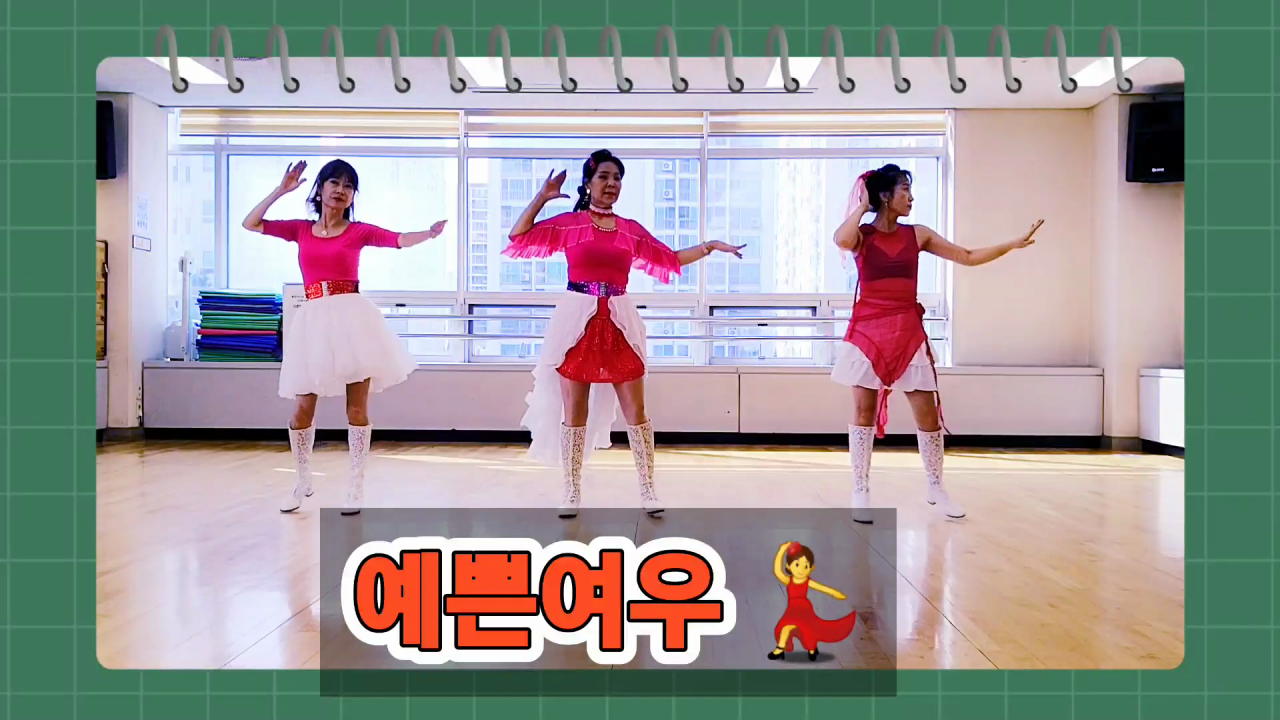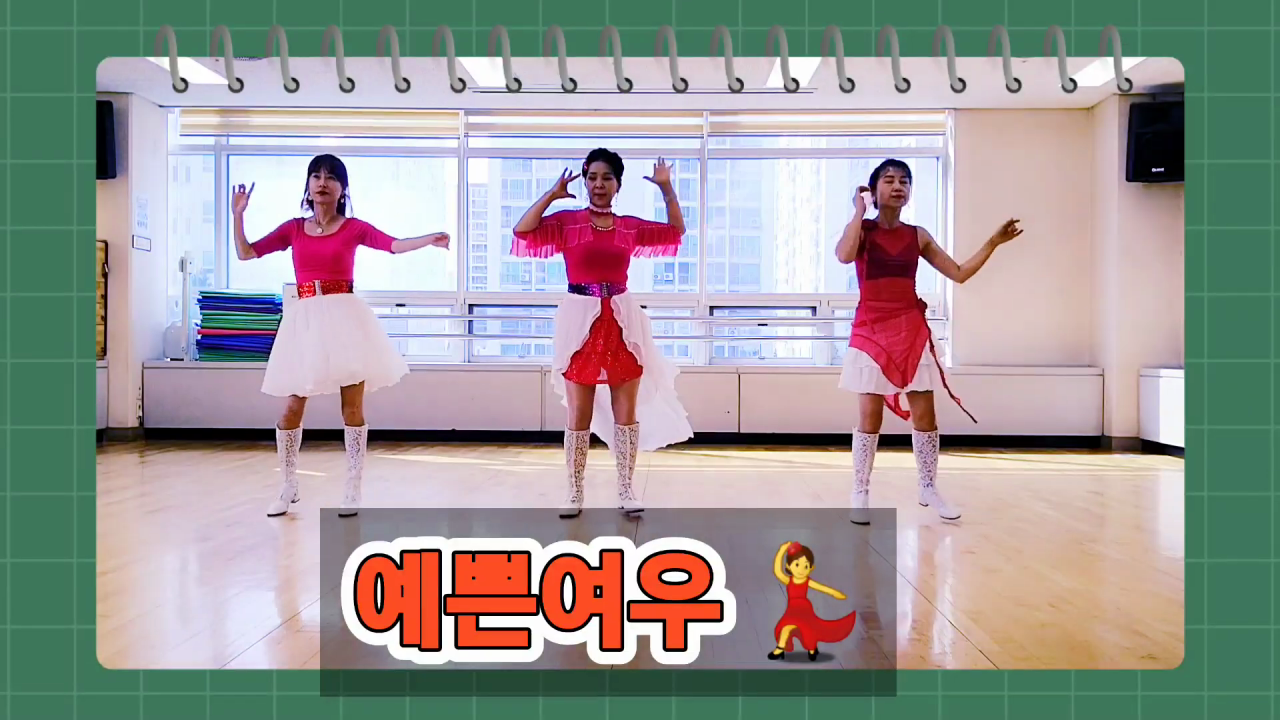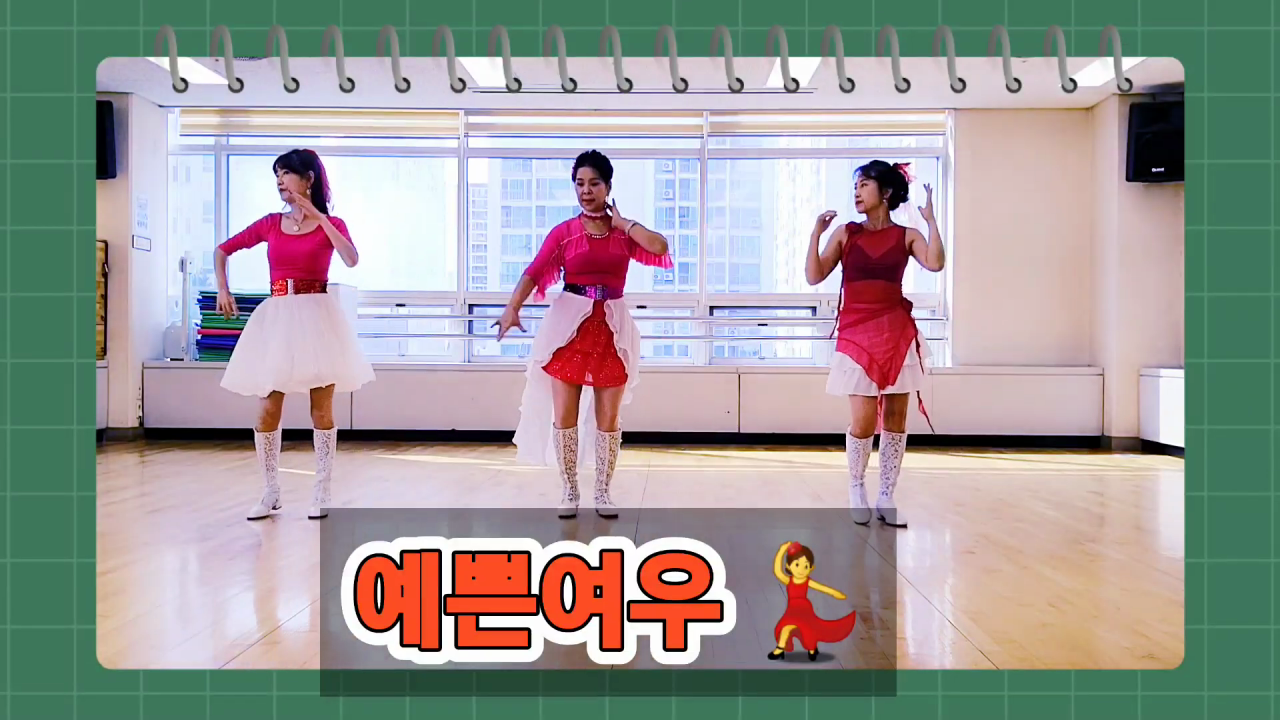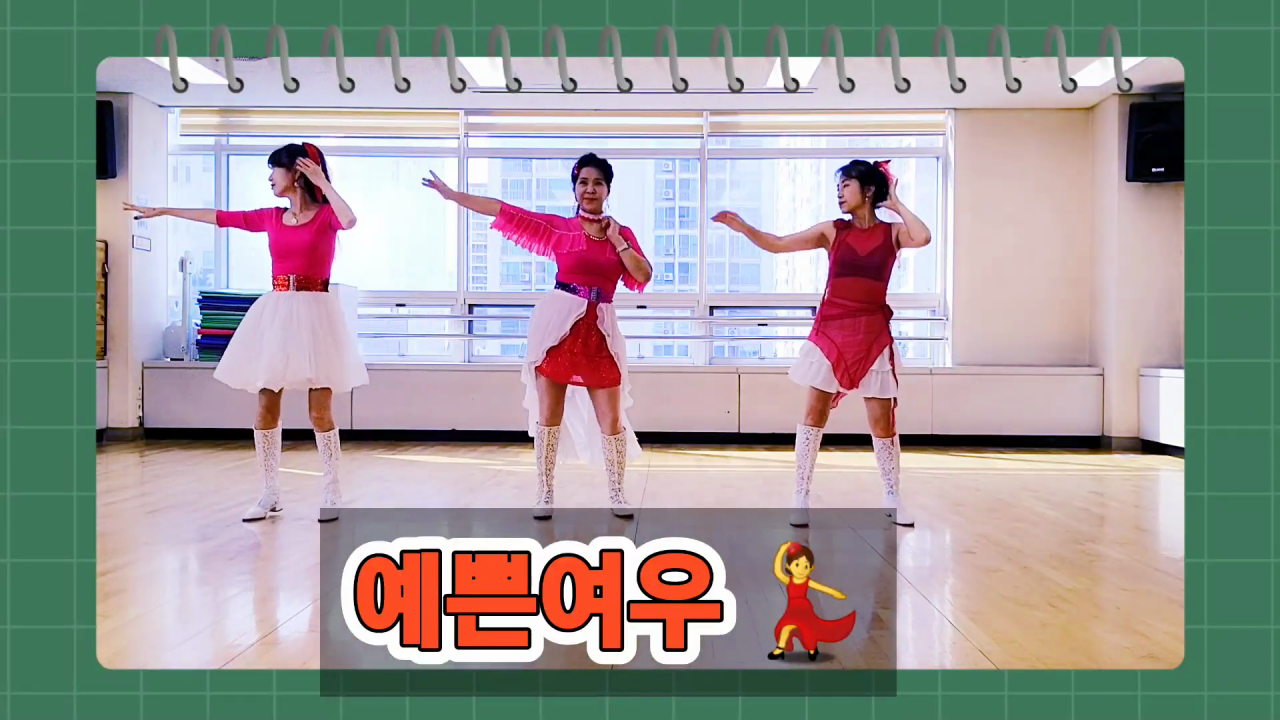
dt=0.7s
person 1, frame 1
left shoulder: (359, 231)
right shoulder: (300, 229)
left elbow: (403, 239)
right elbow: (250, 223)
left wrist: (429, 234)
right wrist: (281, 191)
left hip: (352, 318)
right hip: (314, 320)
left knee: (357, 410)
right knee: (302, 410)
left ankle: (355, 490)
right ankle: (302, 481)
person 1, frame 2
left shoulder: (353, 227)
right shoulder: (293, 228)
left elbow: (395, 245)
right elbow: (244, 252)
left wrist: (428, 239)
right wrist: (238, 213)
left hip: (345, 317)
right hip: (306, 319)
left knee: (352, 410)
right knee: (291, 411)
left ankle: (352, 491)
right ankle: (288, 488)
person 1, frame 3
left shoulder: (332, 224)
right shoulder: (269, 224)
left elbow: (351, 259)
right elbow: (222, 249)
left wrist: (316, 216)
right wrist: (223, 288)
left hip: (317, 316)
right hip: (275, 317)
left knee: (321, 412)
right knee: (267, 412)
left ankle: (321, 492)
right ankle: (271, 491)
person 1, frame 4
left shoulder: (326, 214)
right shoulder: (271, 217)
left elbow: (349, 221)
right elbow: (218, 217)
left wrist: (320, 178)
right wrist: (161, 211)
left hip: (314, 313)
right hip: (274, 312)
left knee: (319, 412)
right knee: (266, 409)
left ankle: (332, 494)
right ankle: (270, 494)
person 2, frame 1
left shoulder: (631, 230)
right shoulder: (567, 224)
left elbow: (670, 259)
right elbow: (518, 238)
left wrist: (710, 246)
right wrist: (541, 198)
left hip: (619, 322)
right hip: (576, 321)
left knee: (636, 412)
right knee: (573, 414)
left ankle: (647, 488)
right ankle: (572, 492)
person 2, frame 2
left shoulder: (631, 227)
right shoulder: (567, 221)
left elbow: (675, 232)
right elbow: (522, 230)
left wrist: (666, 189)
right wrist: (553, 193)
left hip: (621, 321)
right hip: (580, 321)
left knee: (626, 413)
right knee: (579, 416)
left ankle: (625, 489)
right ankle: (575, 492)
person 2, frame 3
left shoulder: (626, 233)
right shoulder: (563, 232)
left elbow: (660, 248)
right elbow: (533, 273)
left wrist: (622, 221)
right wrist: (512, 309)
left hip: (611, 327)
right hip: (568, 327)
left knee: (608, 420)
right knee: (564, 416)
left ankle: (603, 492)
right ankle: (570, 490)
person 2, frame 4
left shoulder: (622, 233)
right shoulder: (557, 227)
left elbow: (643, 275)
right elbow: (505, 212)
left wrist: (617, 241)
right wrist: (453, 194)
left hip: (598, 329)
right hip: (557, 324)
left knee: (611, 418)
right knee: (548, 414)
left ankle: (617, 492)
right ankle: (545, 492)
person 3, frame 1
left shoulder: (917, 234)
right shoulder: (861, 234)
left elbow: (968, 257)
right elbow: (841, 240)
left wrist: (1014, 244)
right wrist: (862, 206)
left hip: (908, 333)
right hip: (866, 331)
left knee: (929, 417)
right knee: (865, 414)
left ankle: (935, 487)
right ankle: (860, 493)
person 3, frame 2
left shoulder: (918, 235)
right shoulder: (862, 228)
left elbow: (959, 273)
right elbow: (844, 256)
left wrist: (993, 242)
right wrist: (858, 212)
left hip: (913, 329)
right hip: (872, 331)
left knee: (924, 416)
right knee: (870, 417)
left ankle: (929, 489)
right ankle: (860, 494)
person 3, frame 3
left shoulder: (907, 236)
right shoulder: (845, 233)
left elbow: (935, 264)
right elbow: (814, 277)
left wrist: (931, 220)
right wrist: (816, 233)
left hip: (897, 332)
right hip: (855, 333)
left knee: (895, 418)
right knee: (863, 421)
left ankle: (886, 497)
right ankle: (856, 488)
person 3, frame 4
left shoulder: (892, 229)
right shoulder: (831, 230)
left elbow: (923, 238)
right elbow: (778, 245)
left wrist: (896, 205)
right wrist: (742, 226)
left hip: (873, 332)
right hip: (830, 330)
left knee: (883, 419)
right knee: (814, 415)
left ankle: (893, 496)
right ankle: (801, 493)
